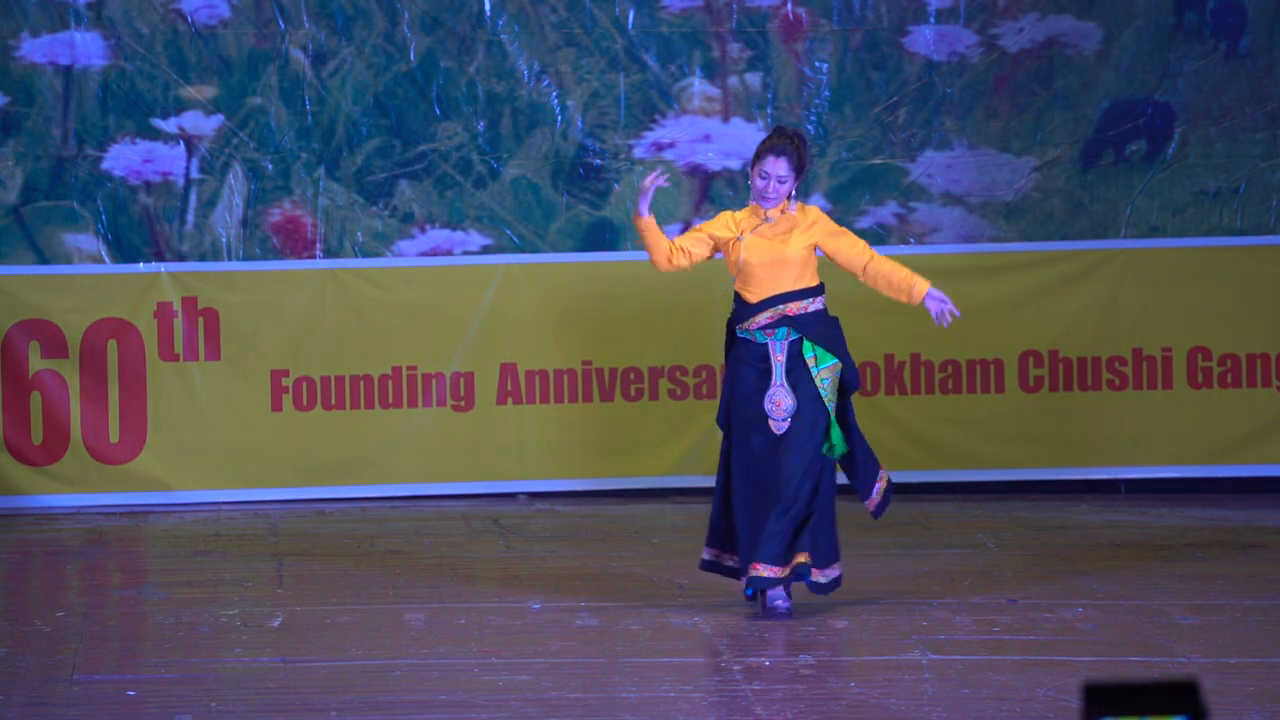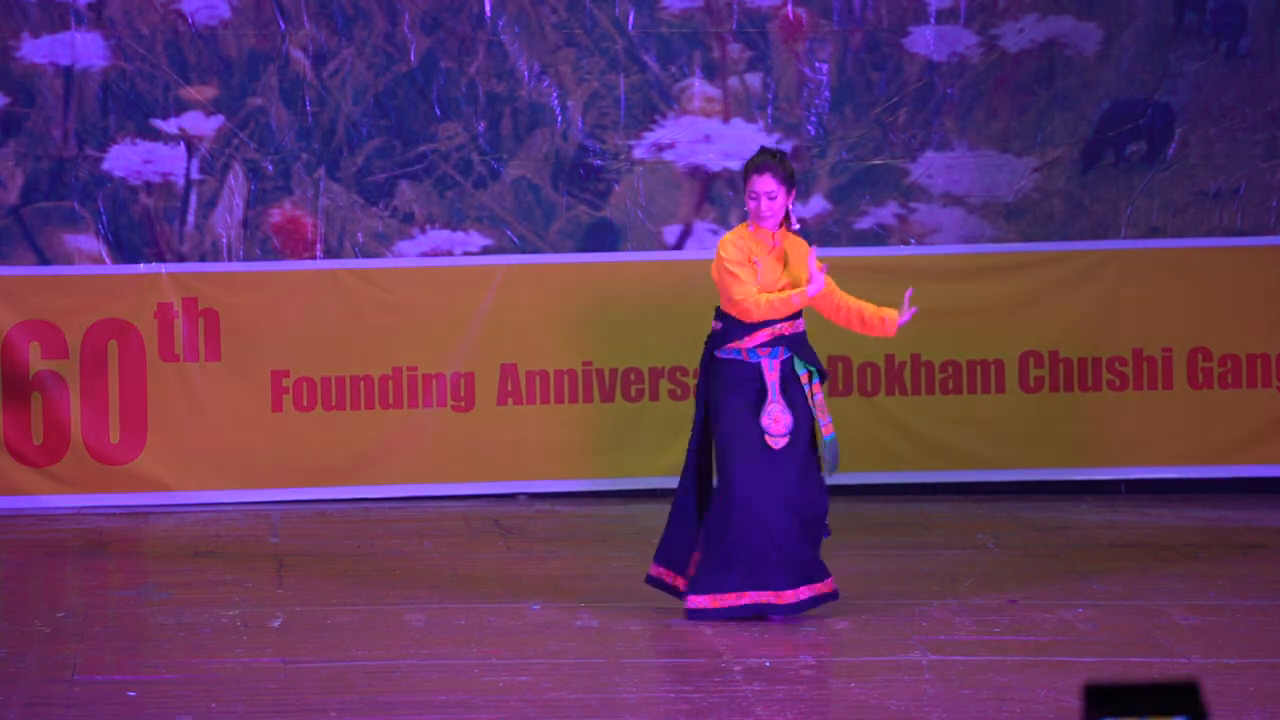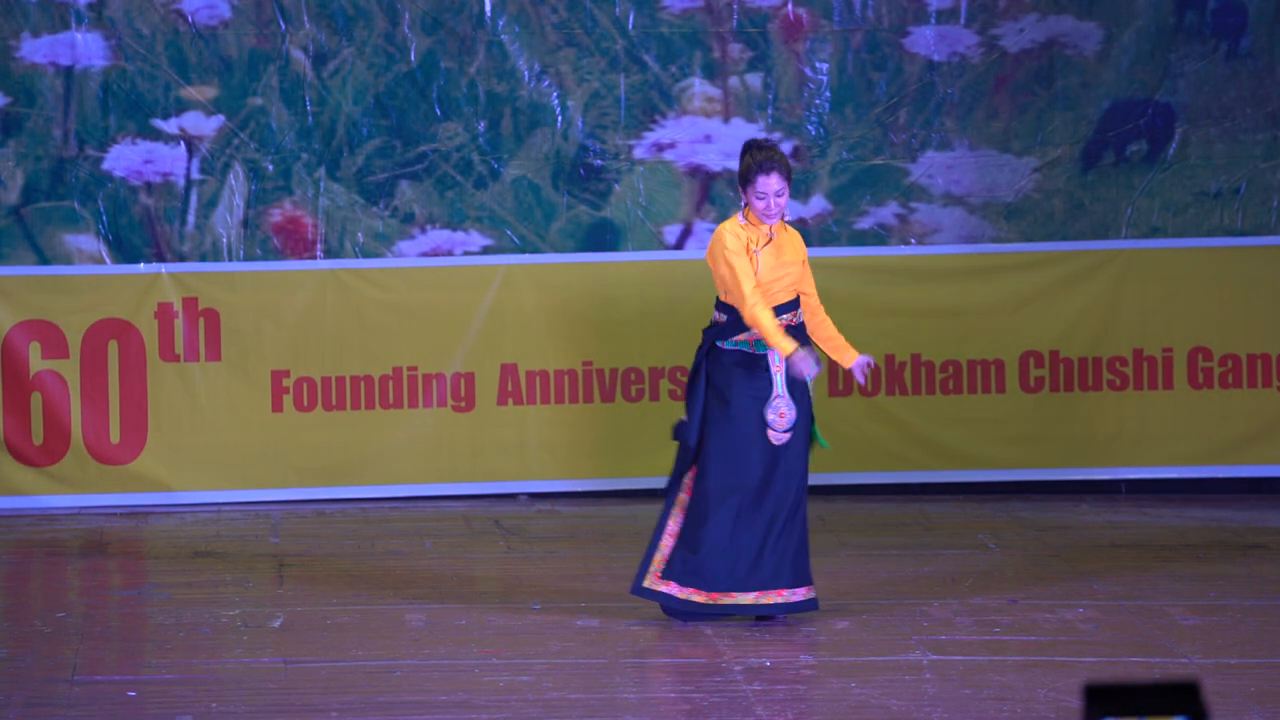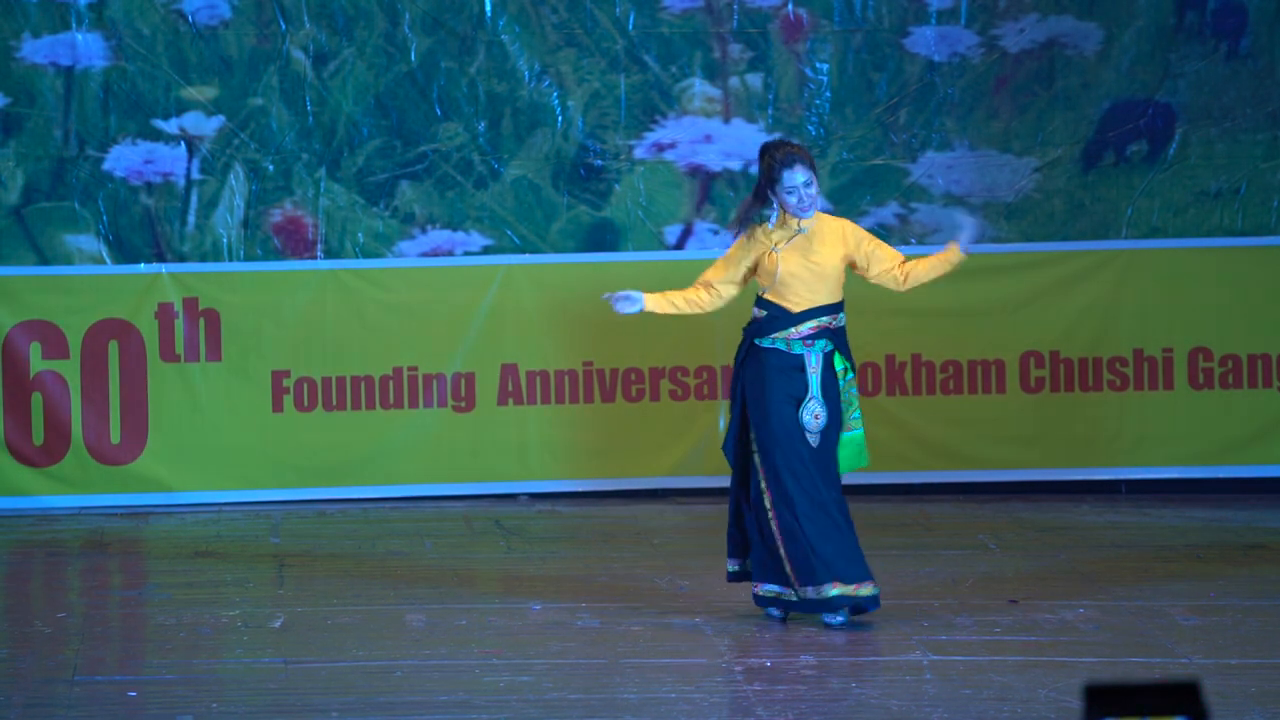
dt=0.5s
person 1, frame 1
left shoulder: (811, 221)
right shoulder: (728, 225)
left elbow: (865, 260)
right elbow: (669, 255)
left wrist: (921, 290)
right wrist: (644, 207)
left hip: (805, 353)
right hip: (752, 355)
left knee: (799, 460)
right knee: (753, 461)
left ankle: (784, 571)
right ankle: (762, 569)
person 1, frame 2
left shoulder: (798, 247)
right shoulder: (732, 245)
left elbow: (834, 304)
right elbow: (750, 306)
left wrist: (890, 319)
right wrist: (805, 293)
left hip: (787, 373)
right hip: (735, 375)
left knee: (789, 480)
right knee: (743, 481)
left ankle: (777, 588)
right ankle: (716, 589)
person 1, frame 3
left shoulder: (791, 240)
right shoulder: (728, 237)
left elbow: (810, 309)
right elbow: (748, 302)
left wrist: (847, 356)
right wrist: (792, 351)
left hip: (783, 370)
right hip: (737, 366)
left knee: (784, 475)
right knee: (724, 472)
left ankle: (765, 588)
right ankle: (686, 585)
person 1, frame 4
left shoulder: (844, 233)
right shoulder: (756, 240)
left elbow: (901, 275)
right elbow: (708, 292)
left wrist: (954, 250)
right wrist: (647, 302)
left hip: (825, 365)
right hip: (770, 365)
left knee: (817, 475)
right knee: (786, 477)
left ankle: (783, 586)
right ankle: (800, 588)
